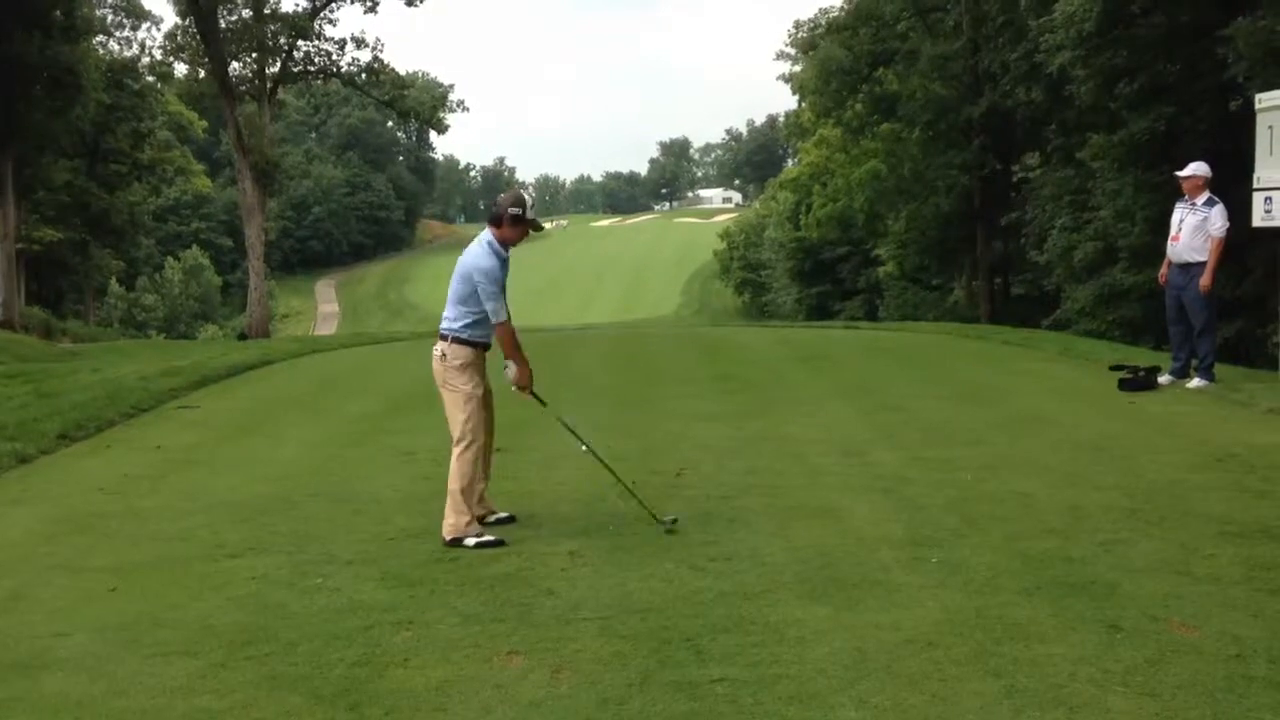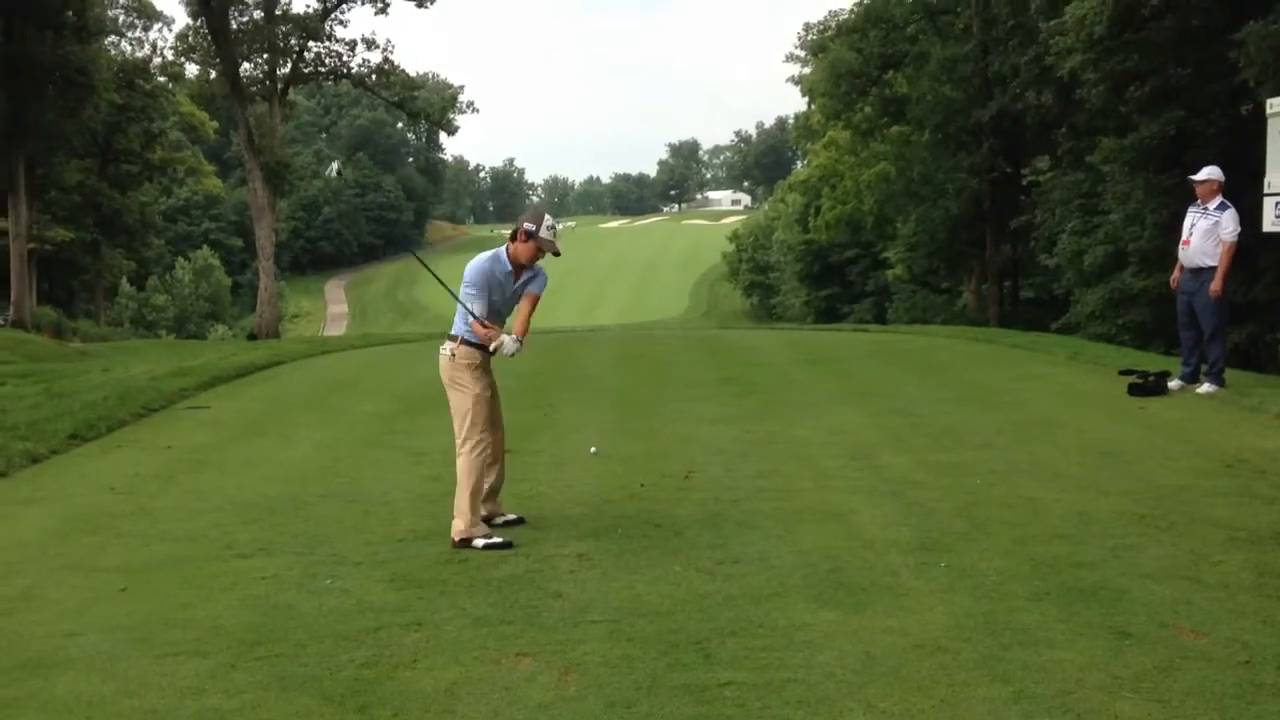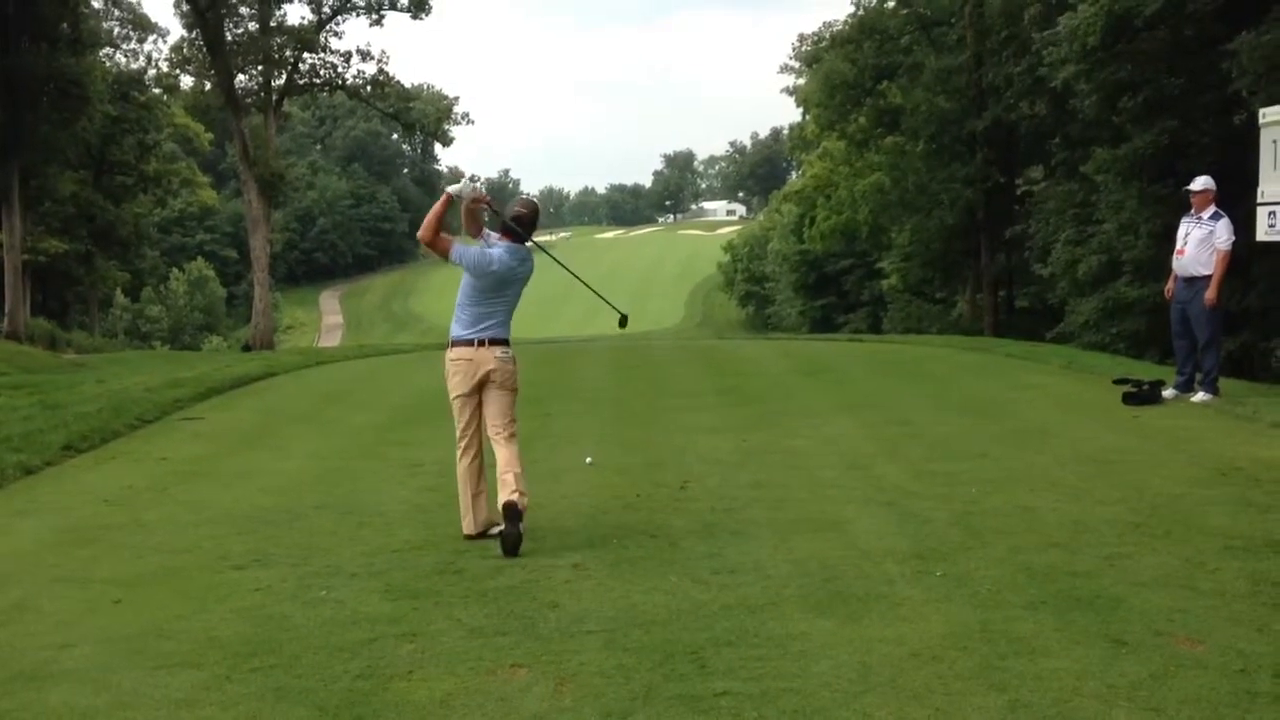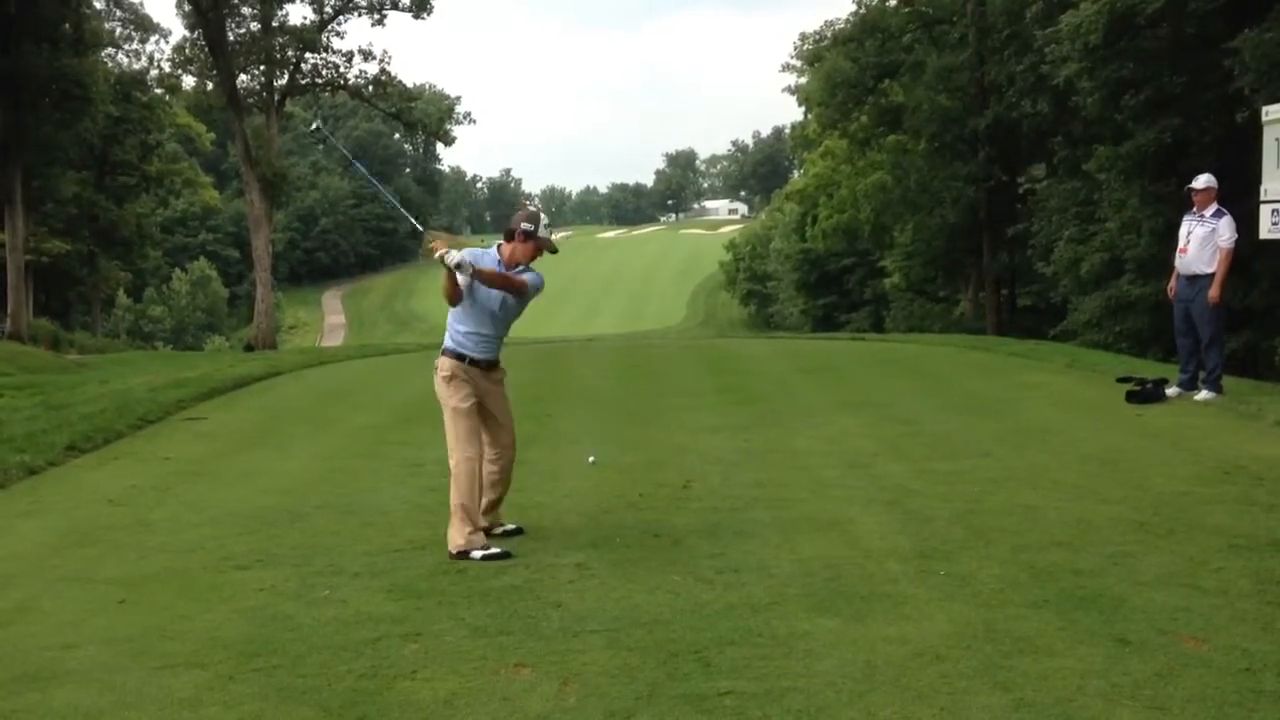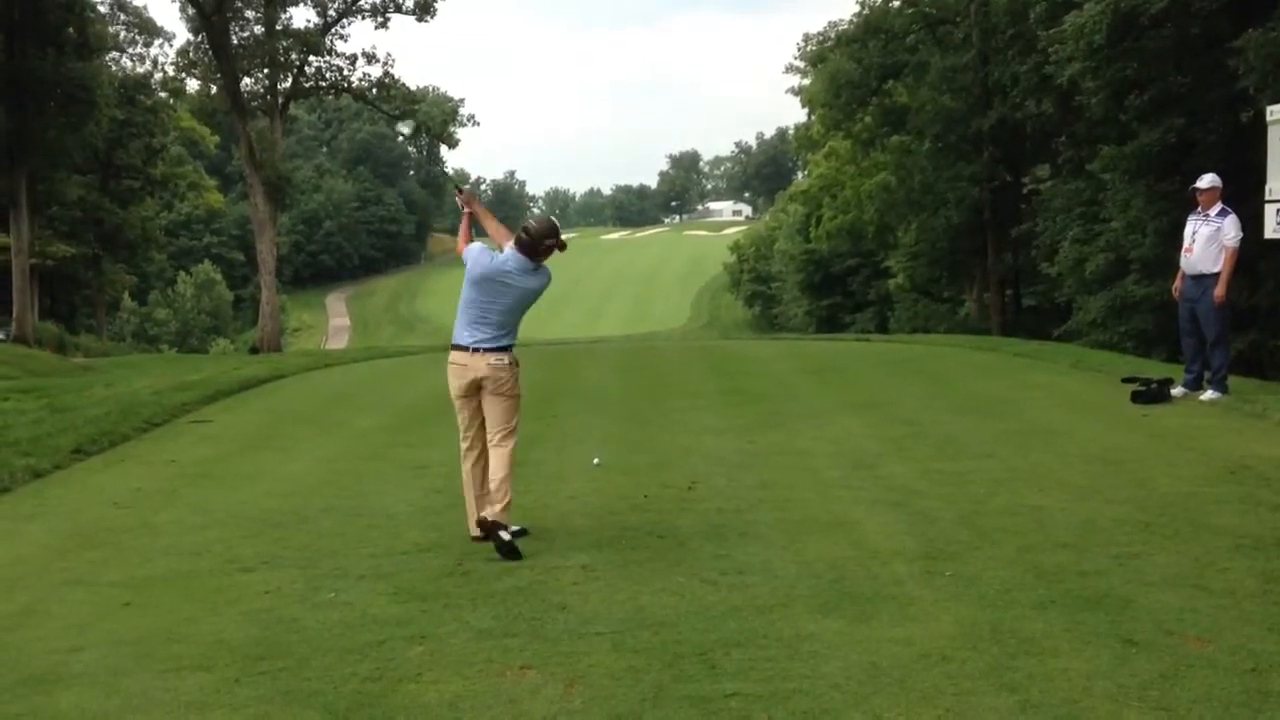
dt=1s
person 1, frame 1
left shoulder: (497, 255)
right shoulder: (484, 260)
left elbow: (497, 317)
right elbow: (500, 323)
left wrist: (518, 363)
right wrist: (523, 367)
left hip: (472, 354)
right hip: (456, 354)
left knee: (482, 433)
right knee: (468, 438)
left ankle: (477, 507)
right ankle: (458, 526)
person 1, frame 2
left shoulder: (536, 276)
right shoulder: (482, 267)
left elbow: (523, 314)
right elbow: (477, 324)
left wrist: (511, 338)
right wrist: (495, 337)
left hip: (477, 356)
right hip: (463, 357)
left knee: (492, 438)
right knee: (473, 441)
left ankle: (487, 509)
right ankle: (467, 528)
person 1, frame 3
left shoulder: (484, 259)
right shoulder: (525, 260)
left elbow: (426, 236)
right elbow: (480, 233)
left wrist: (451, 195)
right wrist: (471, 203)
left hip: (461, 357)
right hip: (500, 357)
left knee: (468, 444)
right knee: (504, 437)
left ankle: (476, 521)
right ankle: (512, 502)
person 1, frame 4
left shoulder: (533, 280)
right shoulder: (470, 255)
left elbow: (505, 282)
right elbow: (453, 298)
left wrist: (468, 268)
right wrist: (450, 264)
left hip: (490, 371)
right hip: (455, 369)
left knee: (503, 448)
right knee: (466, 455)
left ankle: (487, 519)
right ankle: (465, 540)
person 1, frame 5
left shoulder: (483, 261)
right shoulder: (541, 279)
left elbow: (464, 238)
right elbow: (505, 239)
left wrist: (471, 208)
right wrist: (479, 207)
left hip: (460, 360)
right hip: (500, 365)
left knee: (473, 446)
right knee: (502, 444)
left ankle: (481, 520)
right ankle: (494, 516)
person 2, frame 1
left shoulder: (1214, 207)
right shoulder: (1180, 204)
left elbow: (1217, 242)
left wrist: (1208, 274)
right wrist: (1165, 265)
left hip: (1196, 271)
right hip: (1175, 270)
left knee: (1201, 324)
right knee: (1176, 322)
left ankle: (1205, 373)
right ankle: (1178, 369)
person 2, frame 2
left shoulder: (1226, 212)
right shoulder: (1193, 208)
left elbow: (1228, 247)
left wrist: (1218, 279)
right wrist: (1177, 269)
left hip: (1207, 276)
right hip: (1187, 275)
left knee: (1212, 329)
right knee: (1187, 327)
left ankle: (1214, 378)
right ankle: (1188, 373)
person 2, frame 3
left shoulder: (1219, 221)
right shoulder: (1186, 219)
left elbow: (1223, 256)
left wrist: (1213, 288)
right wrist: (1171, 280)
left hip: (1202, 285)
right hip: (1181, 284)
left knee: (1206, 338)
right knee: (1181, 336)
left ankle: (1208, 387)
right ankle: (1183, 383)
person 2, frame 4
left shoulder: (1222, 219)
right shoulder: (1188, 217)
left elbow: (1225, 254)
left wrist: (1216, 286)
right wrist: (1174, 278)
left hip: (1204, 283)
right hip: (1184, 282)
left knee: (1209, 336)
right knee: (1184, 334)
left ankle: (1212, 385)
right ankle: (1186, 381)
person 2, frame 5
left shoulder: (1227, 218)
right shoulder: (1192, 217)
left elbow: (1231, 253)
left wrist: (1222, 285)
right wrist: (1179, 278)
left hip: (1210, 282)
right hip: (1189, 282)
left knee: (1215, 336)
right knee: (1189, 334)
left ankle: (1218, 385)
right ankle: (1192, 381)
